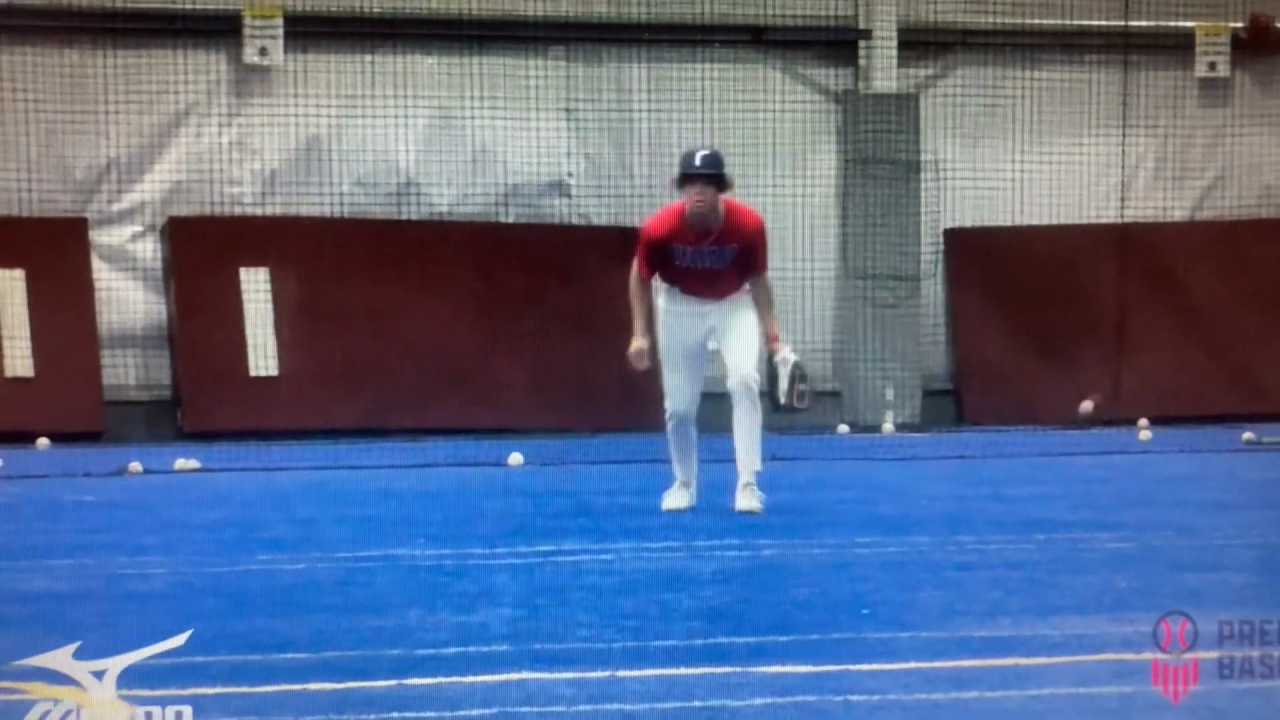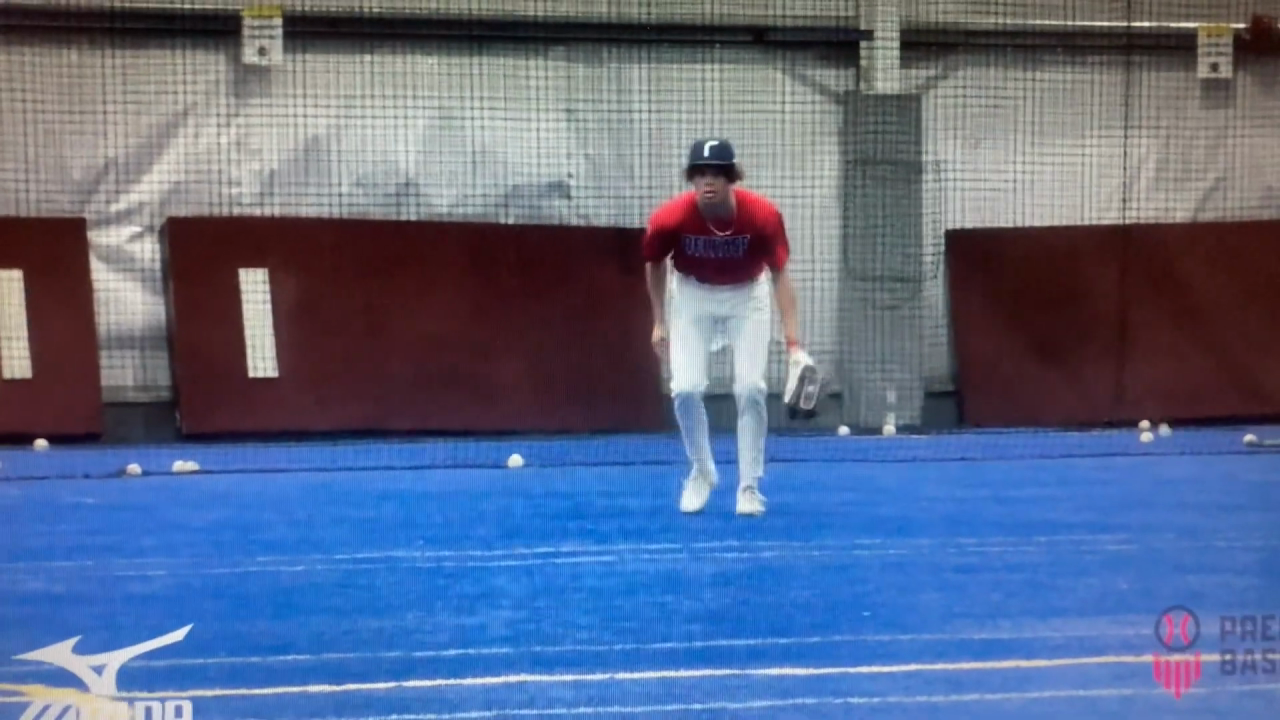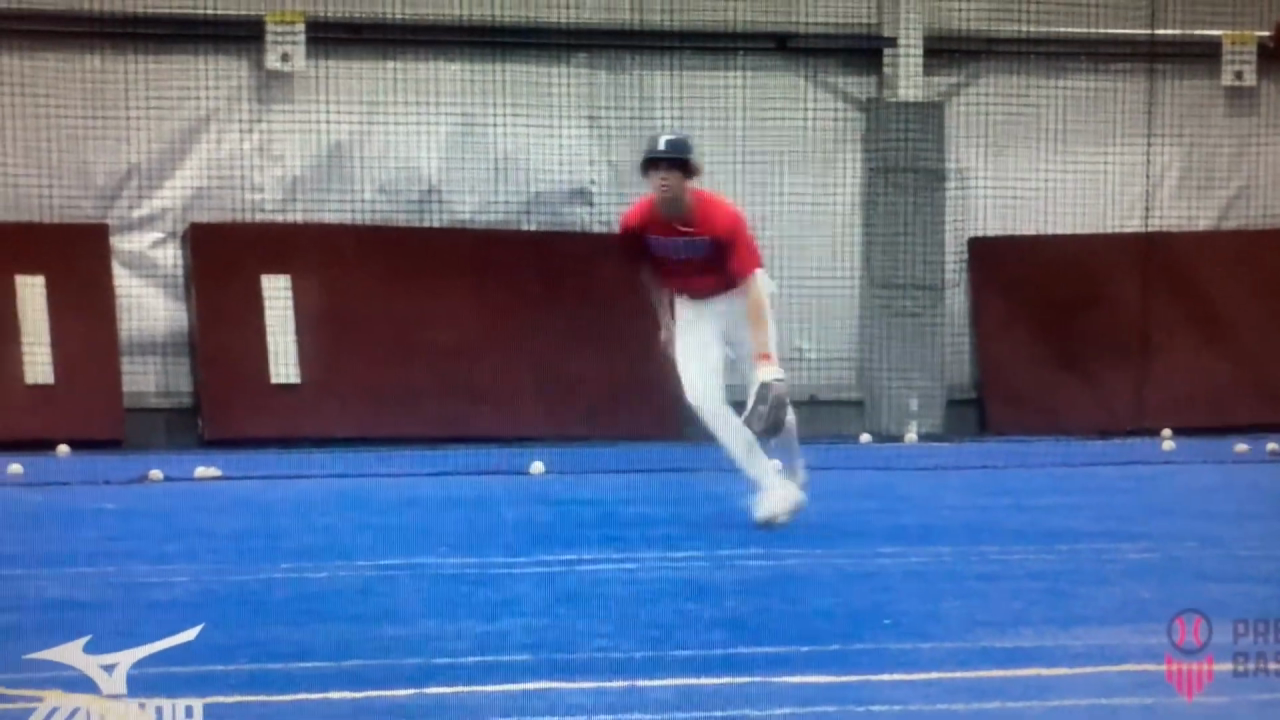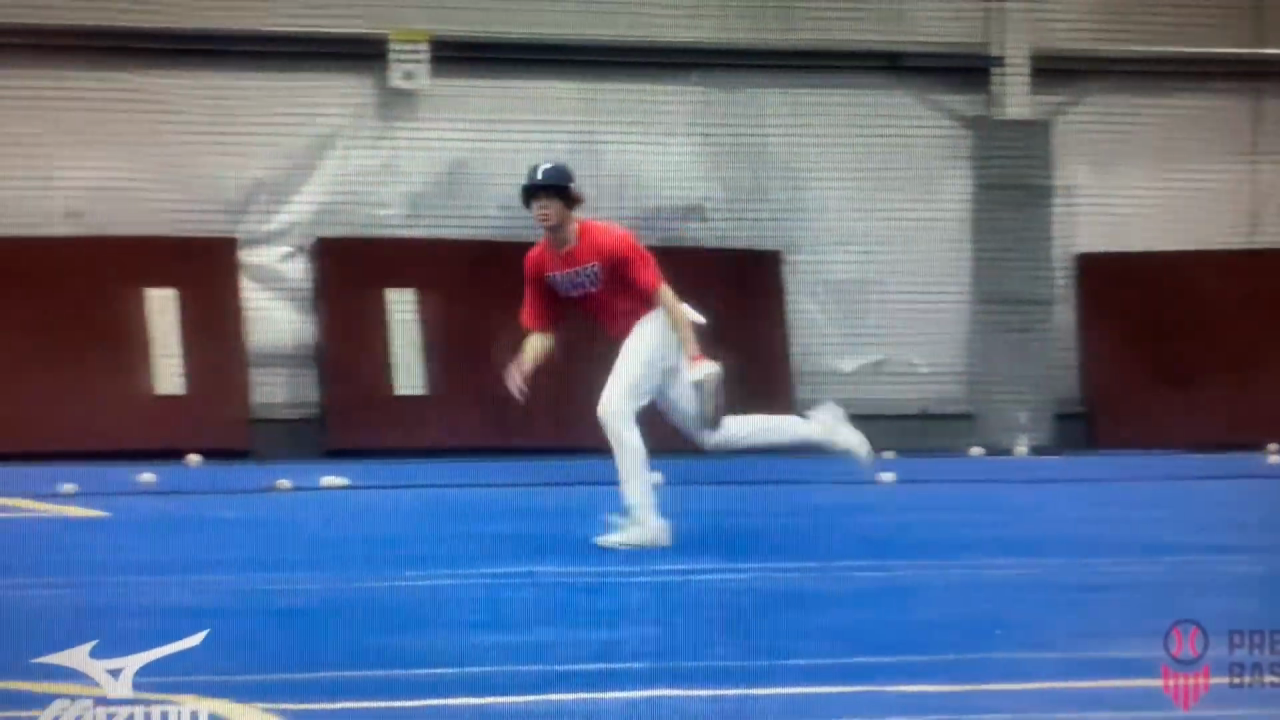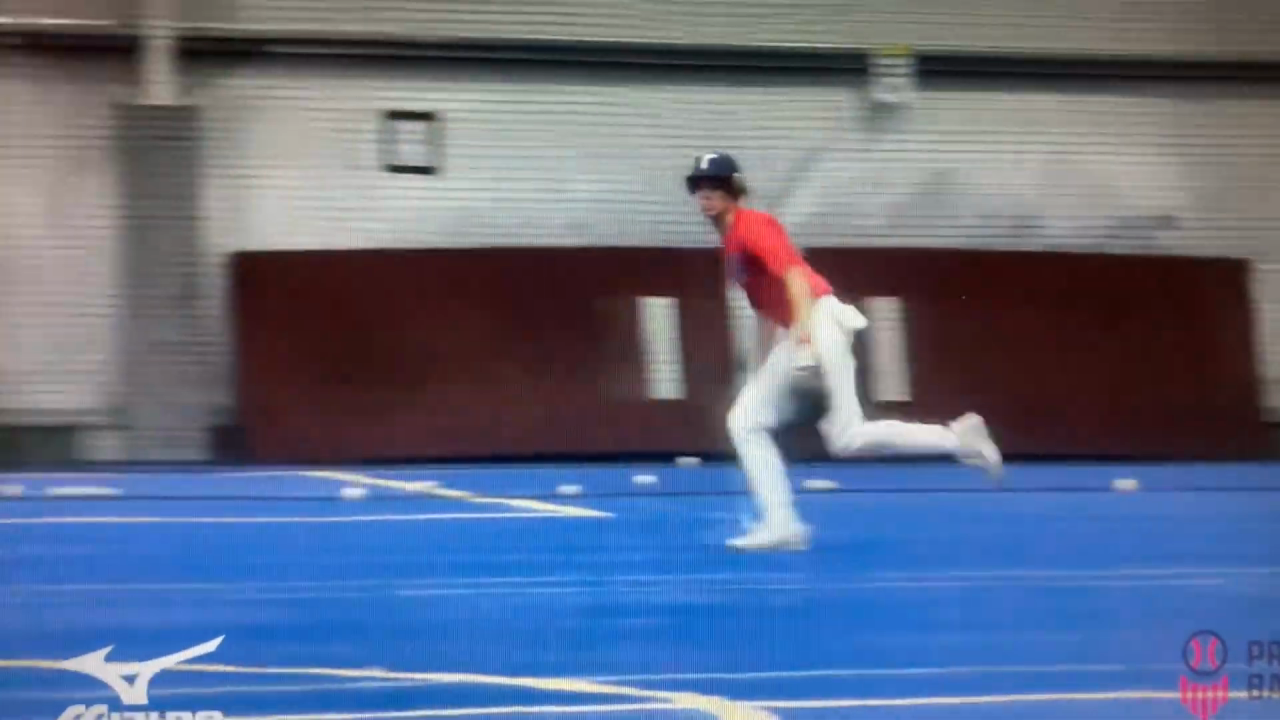
dt=0.4s
person 1, frame 1
left shoulder: (748, 223)
right shoulder: (659, 227)
left elbow: (758, 279)
right elbow: (639, 277)
left wrist: (772, 338)
right wrist: (640, 334)
left hip: (735, 306)
right hip: (681, 308)
left knee: (744, 380)
right knee: (680, 405)
left ankle: (748, 485)
right ankle: (685, 483)
person 1, frame 2
left shoulder: (763, 214)
right shoulder: (669, 217)
left elbow: (780, 277)
right elbow: (654, 264)
left wrist: (794, 342)
right wrist: (660, 322)
left hip: (747, 293)
right hip: (691, 295)
left knee: (750, 388)
right knee: (686, 389)
left ankle: (749, 487)
right ankle: (701, 471)
person 1, frame 3
left shoulder: (723, 215)
right shoulder: (635, 220)
left elbow: (753, 285)
left wrist: (766, 357)
right wrist: (668, 325)
left hip: (735, 303)
right hip: (690, 310)
left knee: (767, 402)
right knee: (703, 400)
left ankle: (793, 480)
right ankle: (775, 487)
person 1, frame 4
left shoulder: (610, 240)
right shoulder: (537, 263)
left elbow: (662, 294)
right elbow: (542, 332)
left wrist: (696, 358)
right wrist: (523, 368)
left hip: (661, 326)
right hip: (639, 337)
left knee: (612, 409)
right knee: (710, 435)
left ankle: (646, 522)
right ankle: (821, 425)
person 1, frame 5
left shoulder: (753, 227)
right shoulder: (730, 243)
left elbow: (796, 278)
left wrist: (804, 344)
left hip: (820, 326)
right hip: (802, 335)
left knee: (847, 438)
right knee: (743, 424)
left ankle: (957, 437)
right ankle: (779, 525)
